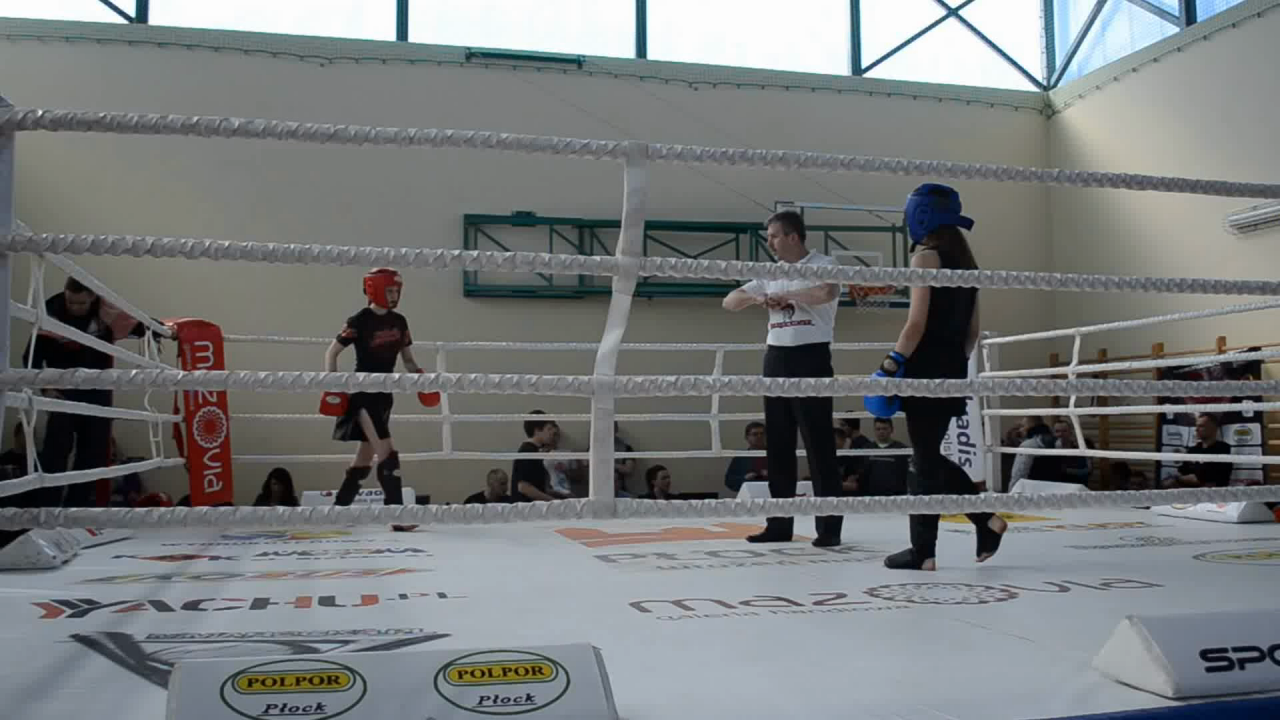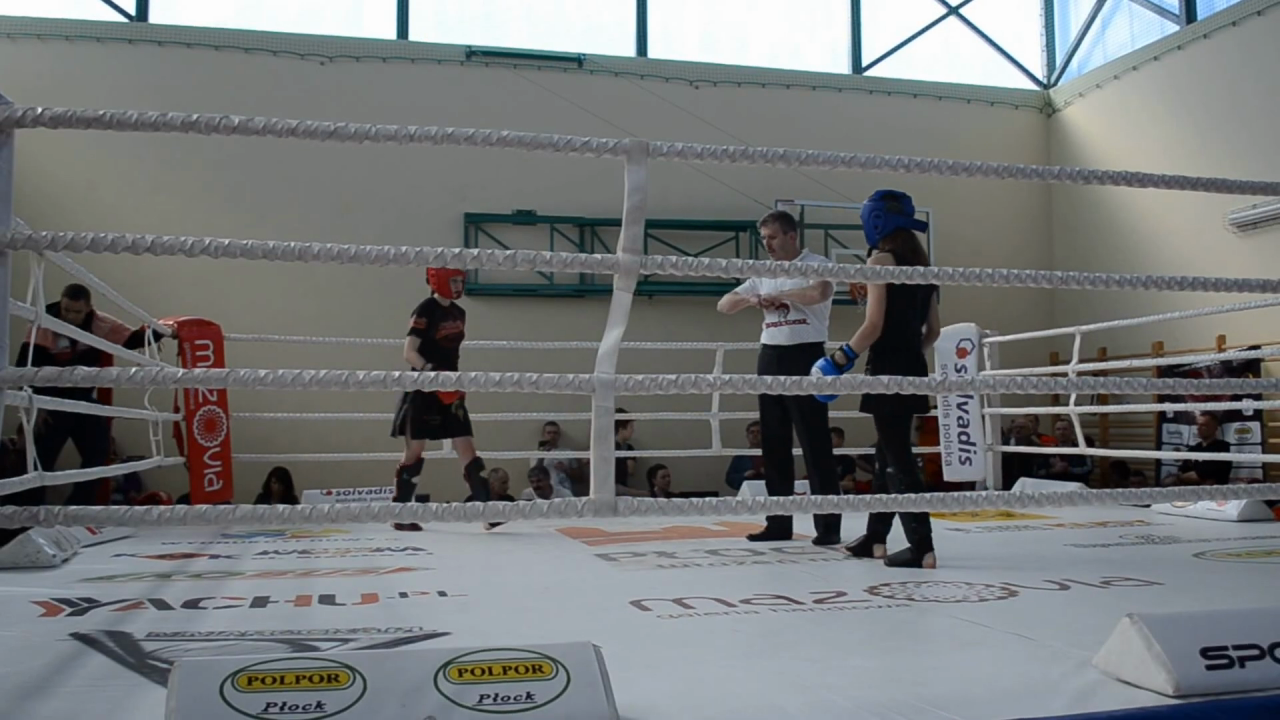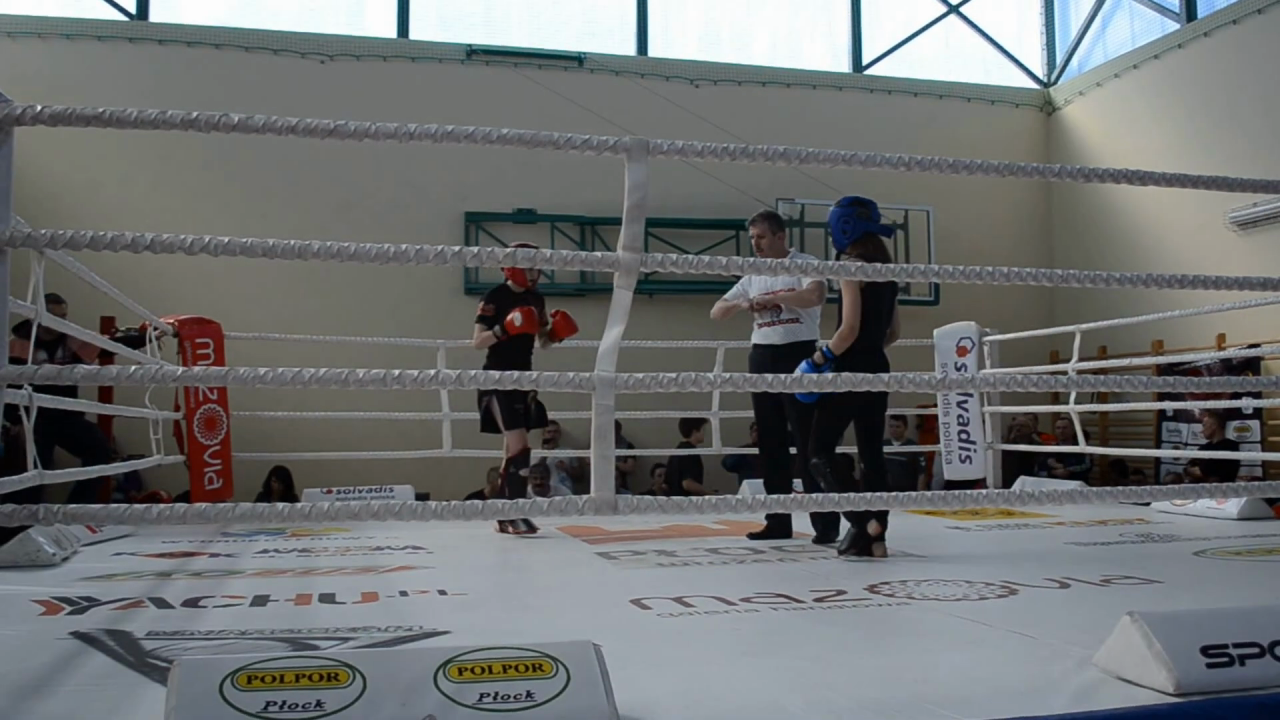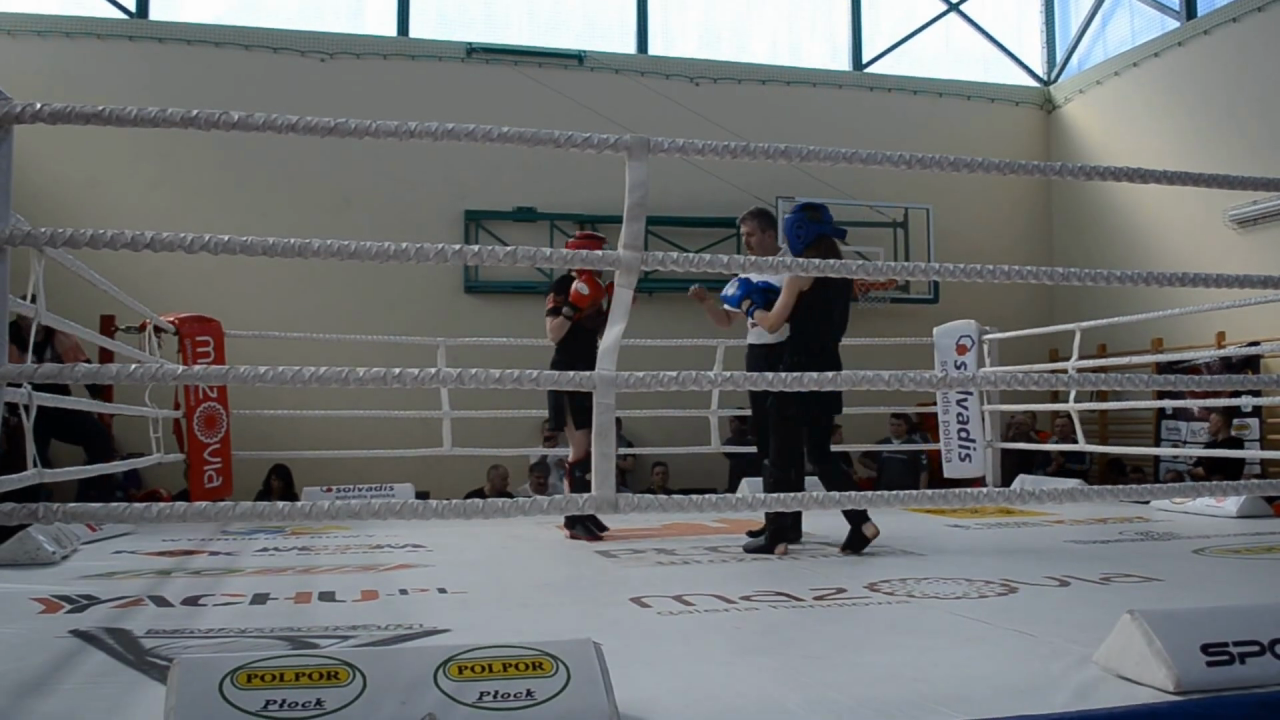
dt=0.4s
person 1, frame 1
left shoulder: (926, 256)
right shoulder: (965, 260)
left elbow: (916, 323)
right elbow: (972, 330)
left wrist: (889, 368)
left hip: (927, 366)
right hip: (952, 366)
left knee: (923, 461)
right knee: (931, 456)
left ankle: (922, 551)
right ankle: (987, 519)
person 1, frame 2
left shoulder: (881, 260)
right shoulder: (920, 264)
left elbow: (873, 325)
right elbow: (932, 331)
left wrist: (839, 359)
left hip: (888, 368)
right hip: (913, 367)
left knee: (897, 459)
right knee: (888, 454)
left ankle: (921, 547)
right ankle: (876, 537)
person 1, frame 3
left shoulder: (851, 267)
right shoulder: (885, 269)
left elbow: (848, 330)
right elbow: (893, 331)
left wrist: (820, 360)
left hip: (849, 372)
right hip: (876, 369)
left knee: (820, 450)
right knee: (871, 455)
left ankle: (862, 520)
right ankle: (874, 537)
person 1, frame 4
left shoulder: (802, 270)
right shoulder: (841, 273)
left elbow: (772, 324)
left wrist: (747, 303)
right wrist: (771, 303)
left hip: (800, 369)
right hip: (829, 368)
left knee: (781, 455)
right knee: (820, 454)
left ankle: (776, 537)
right ankle: (860, 523)
person 2, frame 1
left shoulder: (823, 265)
right shoulder: (771, 274)
left elbow: (827, 293)
right elbow: (729, 301)
left wrist: (786, 294)
right wrist: (756, 297)
left hip: (810, 358)
right hip: (776, 359)
left knee: (819, 445)
right knee: (777, 446)
left ankle: (829, 526)
right ankle: (779, 523)
person 2, frame 2
left shoulder: (816, 264)
right shoulder: (764, 274)
left elbow: (819, 294)
right elbow: (724, 305)
left wrist: (778, 295)
right wrist: (750, 300)
left hip: (804, 358)
right hip: (770, 359)
left knee: (815, 444)
right knee: (773, 445)
left ankle: (828, 524)
right ankle: (779, 521)
person 2, frame 3
left shoulder: (804, 264)
right shoulder: (751, 277)
left elbow: (815, 296)
right elbow: (716, 312)
left wrist: (771, 299)
right wrist: (740, 303)
left hip: (797, 357)
right hip: (762, 359)
left knee: (806, 442)
right knee: (770, 443)
left ankle: (825, 522)
right ankle: (779, 520)
person 2, frame 4
right shoulder: (748, 273)
right elbow: (725, 320)
right wrist: (702, 301)
left hip: (787, 355)
right hip: (757, 357)
right knee: (765, 438)
left ankle: (789, 518)
person 3, frame 1
left shoulder: (398, 321)
right shoulder: (360, 320)
left elbow: (407, 357)
right elbow: (331, 353)
left hip: (384, 393)
right hip: (363, 394)
left knee: (364, 458)
right knee: (385, 454)
left ankle: (340, 507)
person 3, frame 2
left shoulder: (459, 312)
right shoulder: (425, 311)
right elbow: (409, 353)
right wrist: (433, 371)
left hip: (450, 392)
right hip: (424, 391)
left knee: (469, 453)
right knee: (413, 455)
person 3, frame 3
left shoulder: (537, 299)
right shoulder: (495, 297)
left elbow: (544, 342)
right elbow: (478, 341)
left wrist: (557, 331)
right wrist: (505, 328)
left knee: (514, 450)
right knee: (518, 446)
left ankle: (506, 517)
right ankle: (516, 514)
person 3, frame 4
left shoulder: (595, 289)
right shoulder: (563, 287)
right elbow: (553, 335)
left wrist: (610, 310)
right wrist: (573, 305)
left hip: (589, 372)
right hip: (567, 373)
right knee: (581, 448)
left ankle: (586, 513)
right ankle: (575, 520)
person 4, frame 1
left shoulder: (108, 313)
right shoulder: (51, 317)
left elbow: (141, 327)
right elbow: (32, 358)
right wrist: (47, 388)
left hip: (97, 394)
right hip: (63, 395)
left knee: (94, 454)
right knee: (54, 452)
left ankle: (77, 508)
person 4, frame 2
left shoulder: (100, 325)
right shoulder: (42, 330)
left elbow: (135, 339)
left wrist: (162, 331)
left hip: (84, 404)
right hip: (51, 408)
left knee: (99, 456)
right knee: (40, 463)
person 4, frame 3
left shoulder: (75, 340)
right shoulder: (18, 344)
left wrist: (148, 337)
right wrist: (15, 422)
left hip: (68, 416)
right hip: (34, 419)
left knee: (100, 450)
person 4, frame 4
left shoulder: (62, 338)
right shoulder: (10, 345)
left wrist: (98, 395)
left hip: (61, 410)
left knee: (100, 437)
left ankle: (105, 500)
